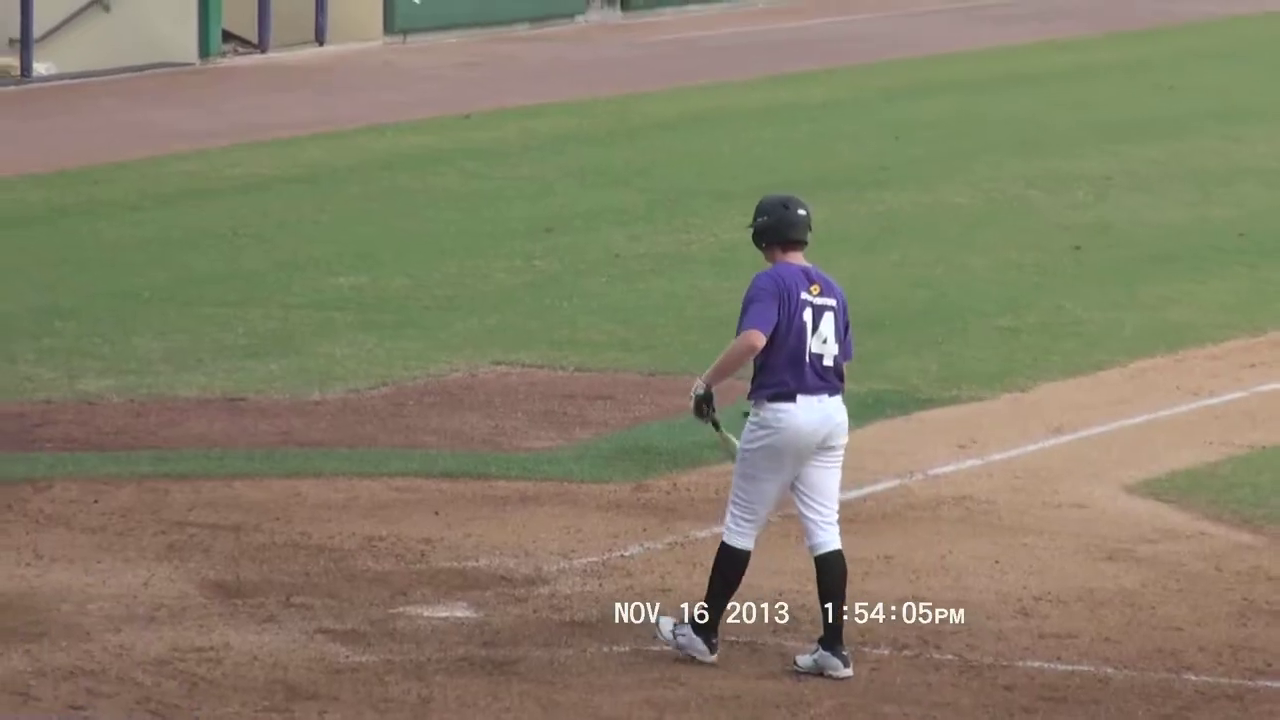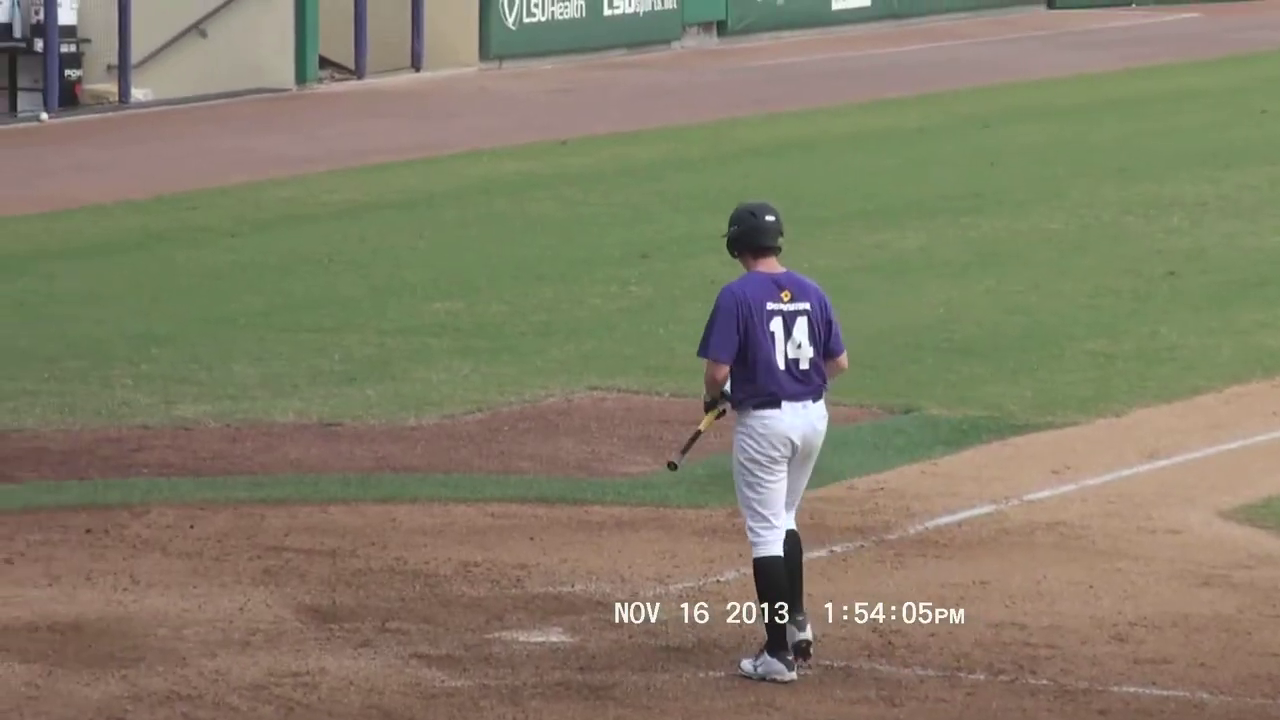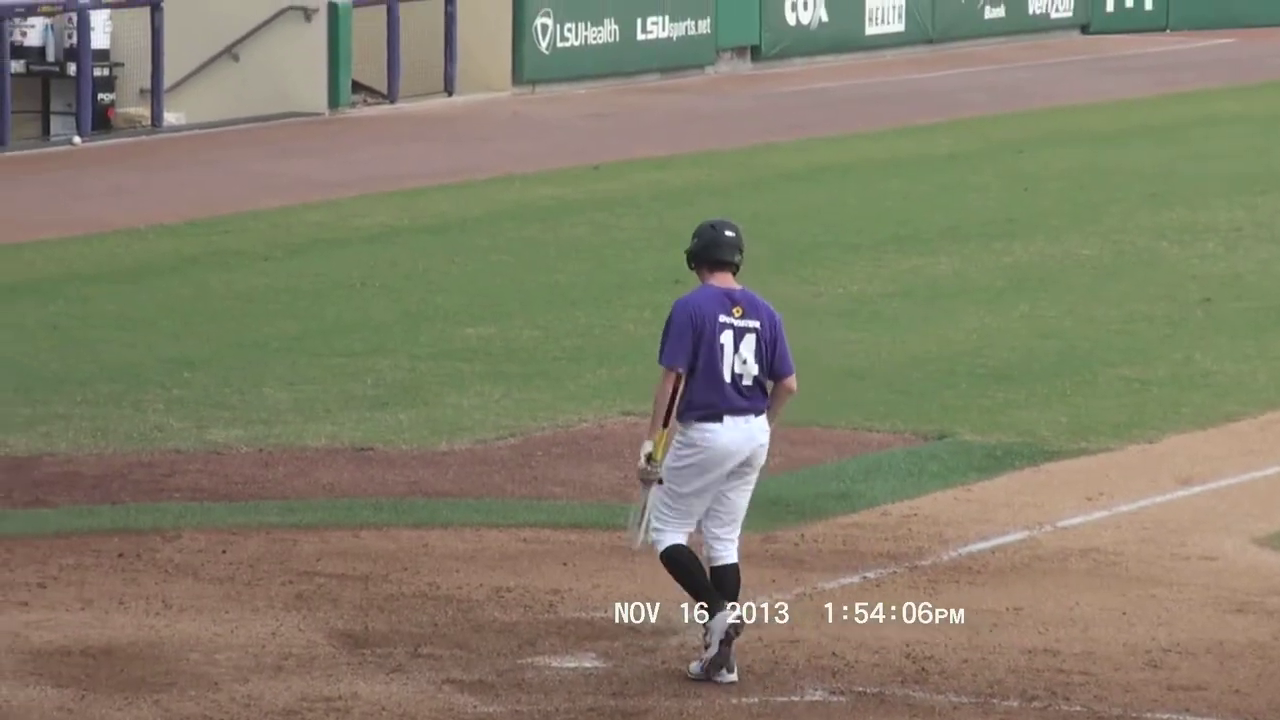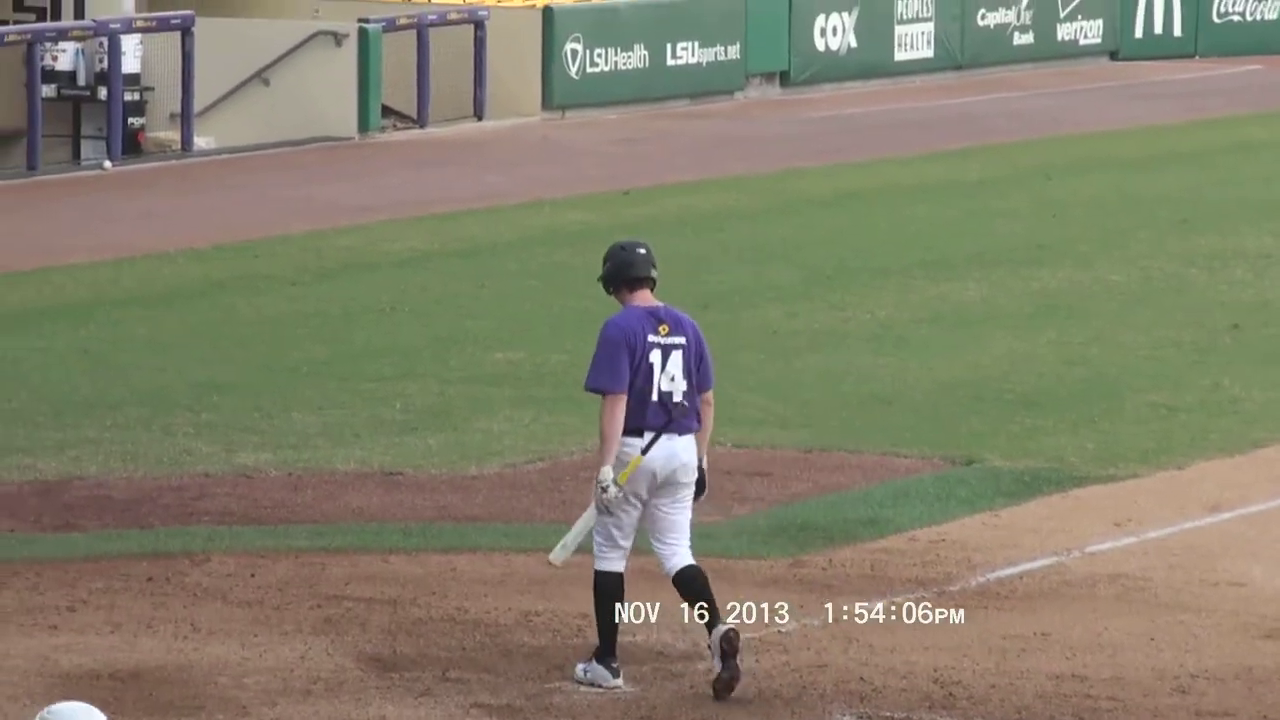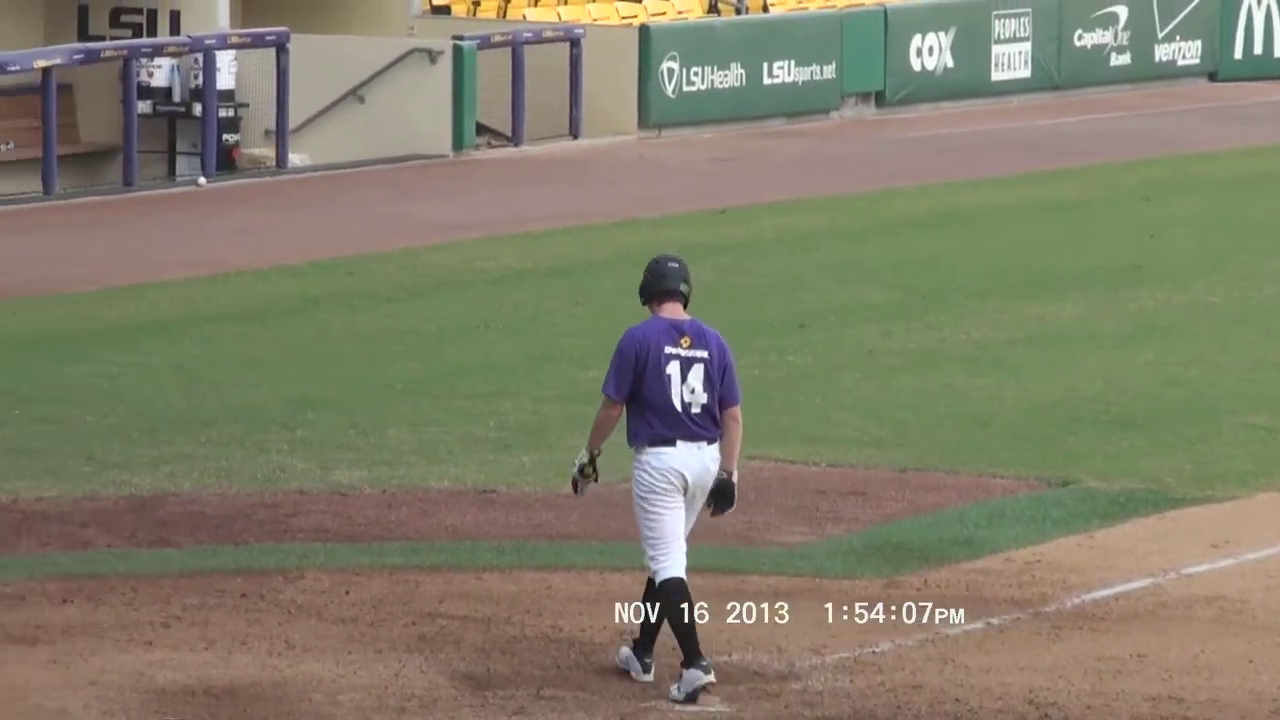
dt=0.5s
person 1, frame 1
left shoulder: (770, 281)
right shoulder: (832, 289)
left elbow: (752, 341)
right elbow: (841, 365)
left wrist: (706, 383)
left hip: (781, 416)
right hip: (832, 414)
left knee: (742, 526)
right knee: (824, 530)
left ankle: (702, 632)
right ankle: (834, 648)
person 1, frame 2
left shoulder: (736, 295)
right shoulder: (811, 291)
left elbow: (716, 370)
right elbow: (839, 362)
left wrist: (714, 397)
left hip: (763, 422)
right hip: (812, 417)
left knee: (764, 533)
right knee: (784, 521)
left ankle: (778, 655)
right ankle: (796, 623)
person 1, frame 3
left shoulder: (690, 306)
right shoulder: (764, 311)
left elbow: (672, 378)
right elbow: (787, 384)
left wrist: (650, 439)
left hip: (705, 435)
right hip: (753, 435)
left knee: (667, 533)
right knee: (723, 542)
left ankle: (719, 612)
right ankle: (720, 656)
person 1, frame 4
left shoulder: (619, 327)
right shoulder: (687, 327)
left elbow: (614, 403)
right elbow: (705, 401)
left wrist: (605, 469)
right wrist: (698, 459)
left hip: (634, 452)
right hip: (681, 451)
left knee: (610, 554)
right knee: (675, 554)
left ankle: (606, 662)
right ankle: (719, 631)
person 1, frame 5
left shoulder: (638, 337)
right shoulder: (713, 340)
left elbow: (613, 407)
right elbow: (732, 416)
left wrist: (588, 455)
right wrist: (728, 474)
left hip: (659, 461)
right hip: (705, 459)
left knee: (667, 564)
right knee: (669, 556)
left ankle: (695, 663)
right ankle: (642, 652)
